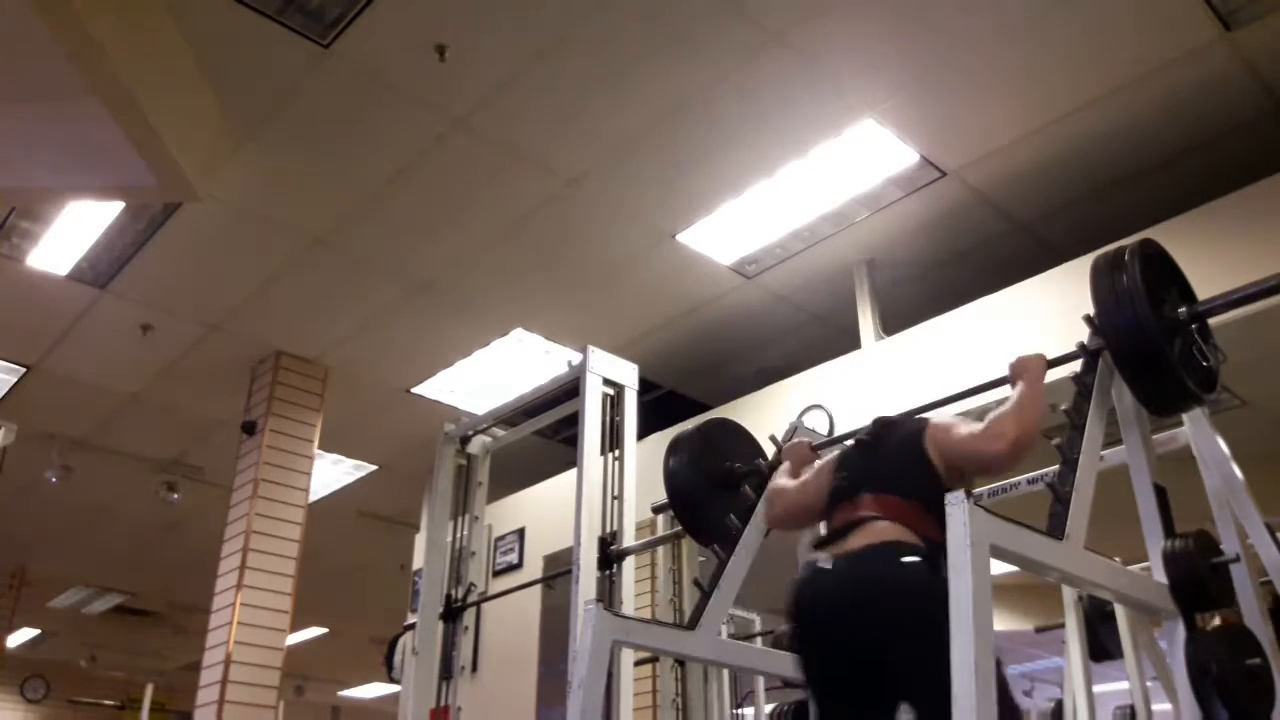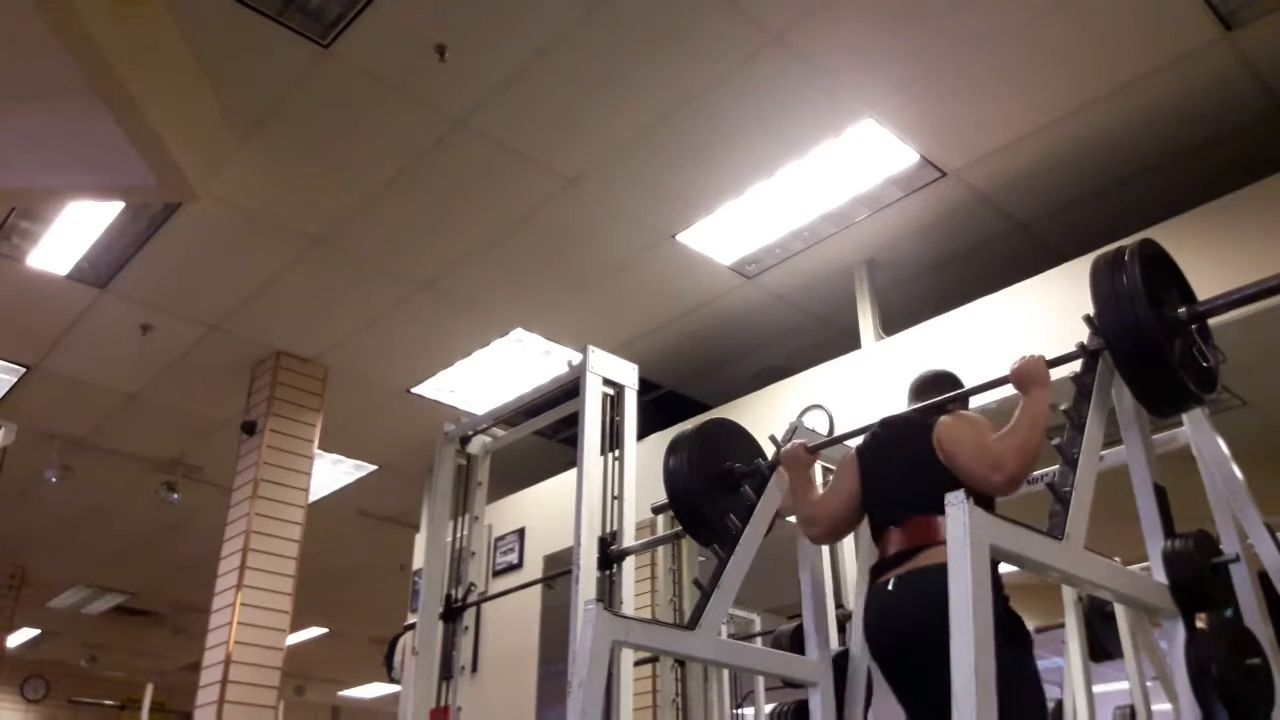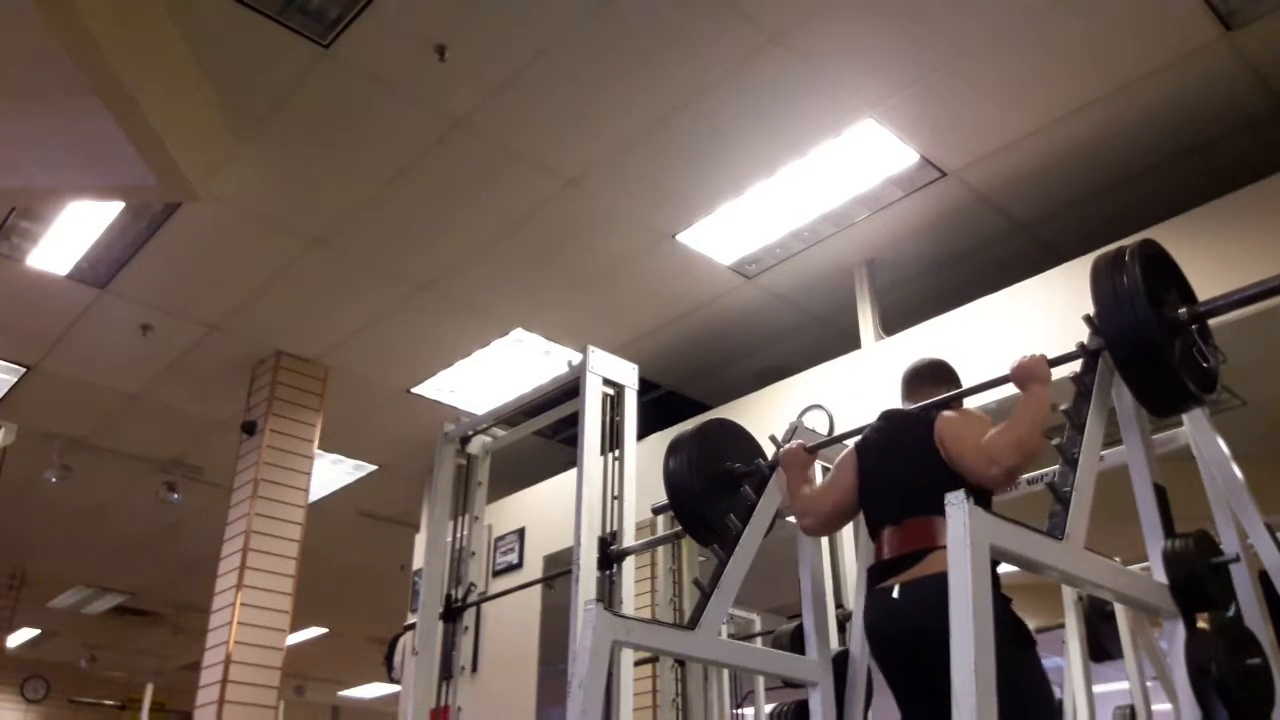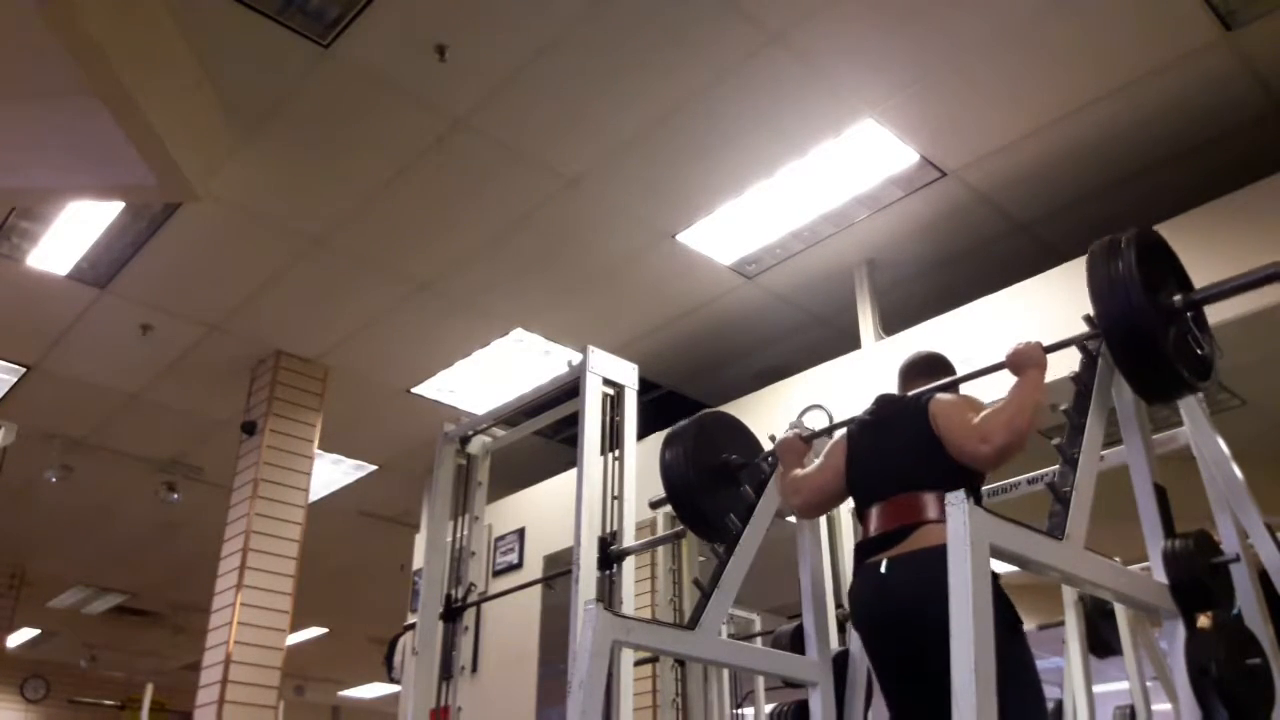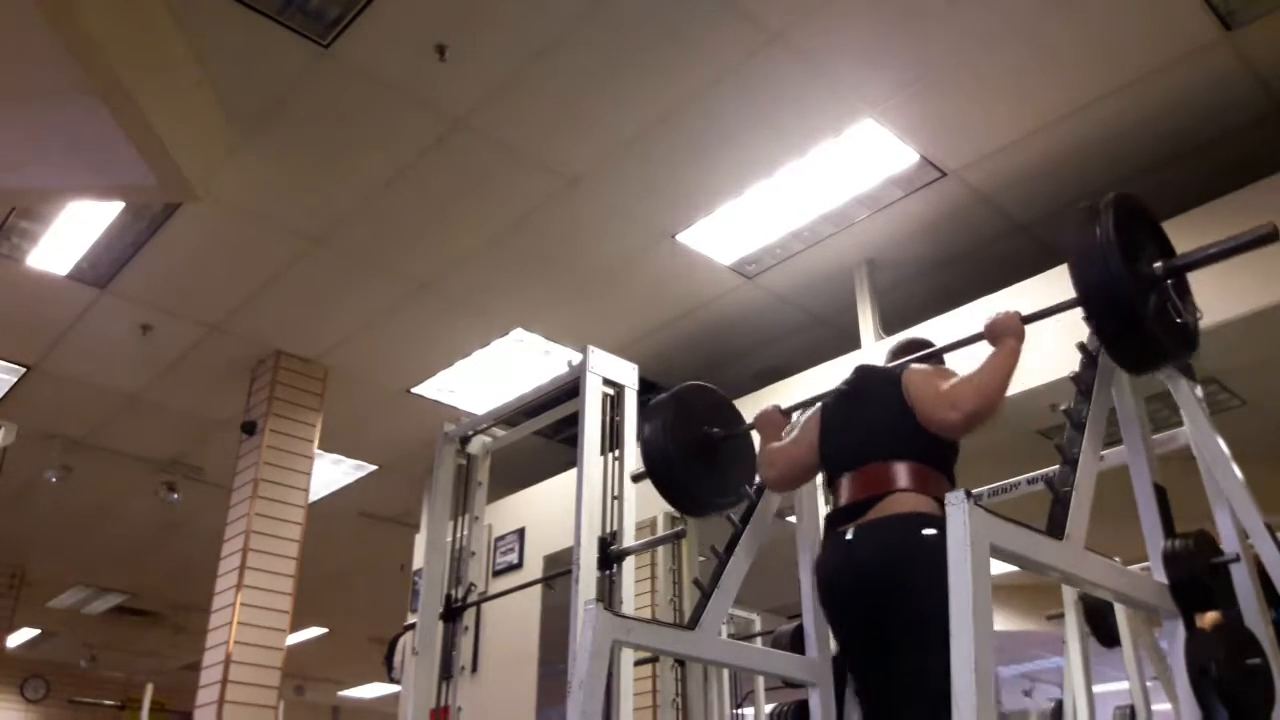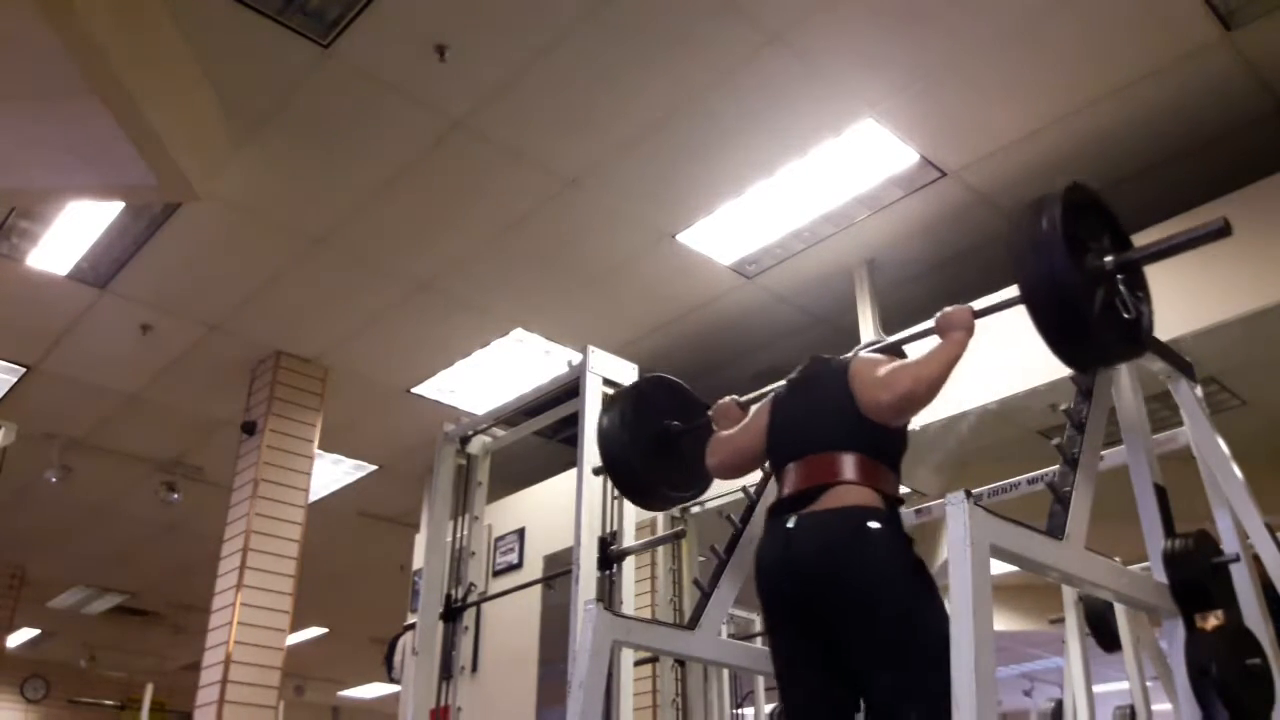
dt=0.4s
person 1, frame 1
left shoulder: (852, 454)
right shoulder: (943, 434)
left elbow: (779, 510)
right elbow: (999, 444)
left wrist: (793, 464)
right wrist: (1030, 380)
left hip: (818, 592)
right hip: (893, 575)
person 1, frame 2
left shoulder: (867, 451)
right shoulder: (956, 428)
left elbow: (820, 525)
right elbow: (1002, 470)
left wrist: (799, 471)
right wrist: (1035, 390)
left hip: (885, 610)
right hip: (949, 594)
person 1, frame 3
left shoulder: (864, 448)
right shoulder: (955, 424)
left elbow: (813, 517)
right elbow: (998, 464)
left wrist: (797, 471)
right wrist: (1036, 387)
left hip: (886, 613)
right hip: (952, 598)
person 1, frame 4
left shoulder: (856, 434)
right shoulder: (949, 408)
left elbow: (801, 498)
right elbow: (991, 443)
left wrist: (792, 460)
right wrist: (1031, 373)
left hip: (873, 593)
right hip: (940, 576)
person 1, frame 5
left shoulder: (834, 405)
right shoulder: (924, 377)
left elbow: (775, 471)
right elbow: (960, 410)
left wrist: (771, 432)
right wrist: (1008, 342)
left hip: (839, 561)
right hip: (910, 546)
person 1, frame 6
left shoulder: (788, 395)
right shoulder: (872, 368)
left elbow: (721, 459)
right elbow: (897, 394)
left wrist: (727, 423)
right wrist: (955, 336)
left hip: (781, 554)
right hip: (852, 537)
